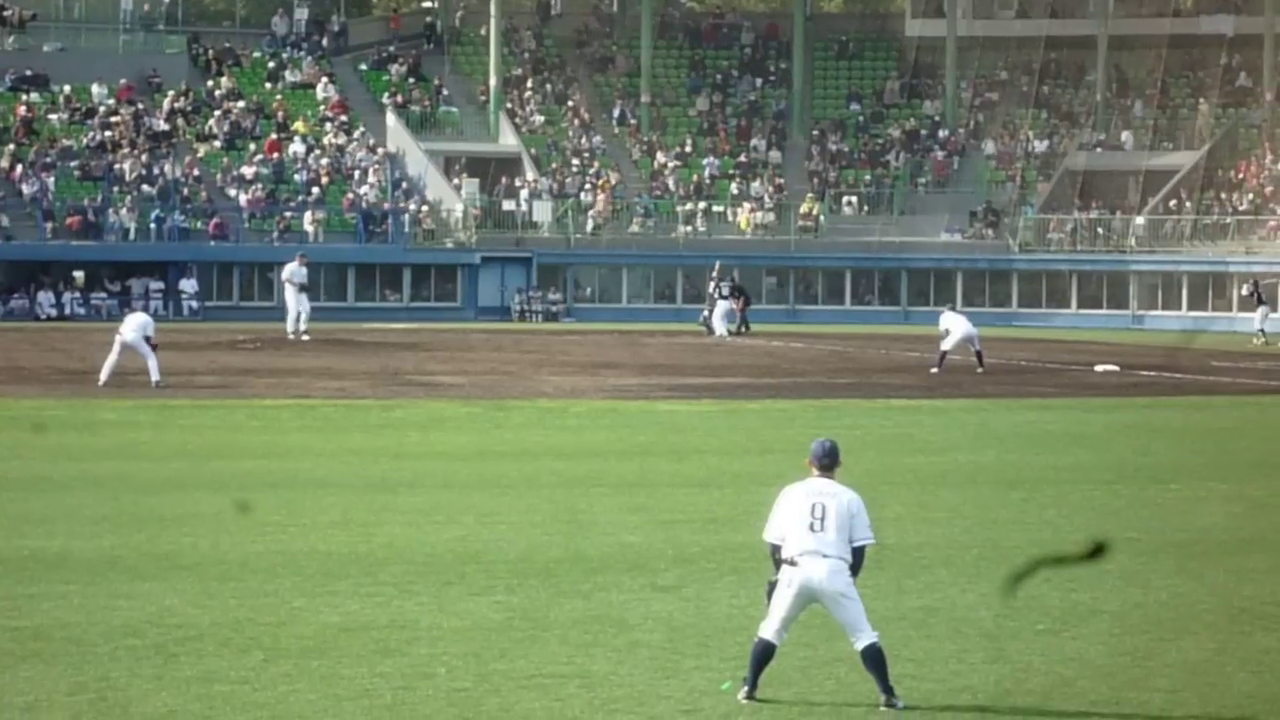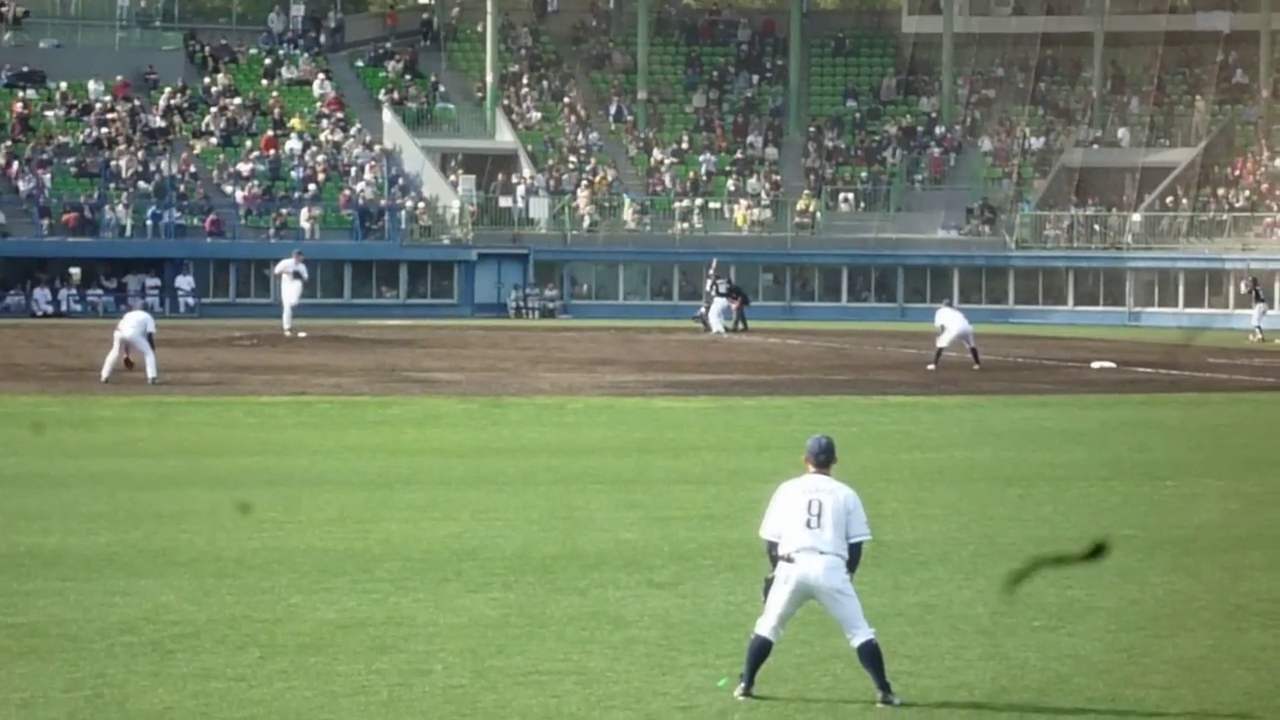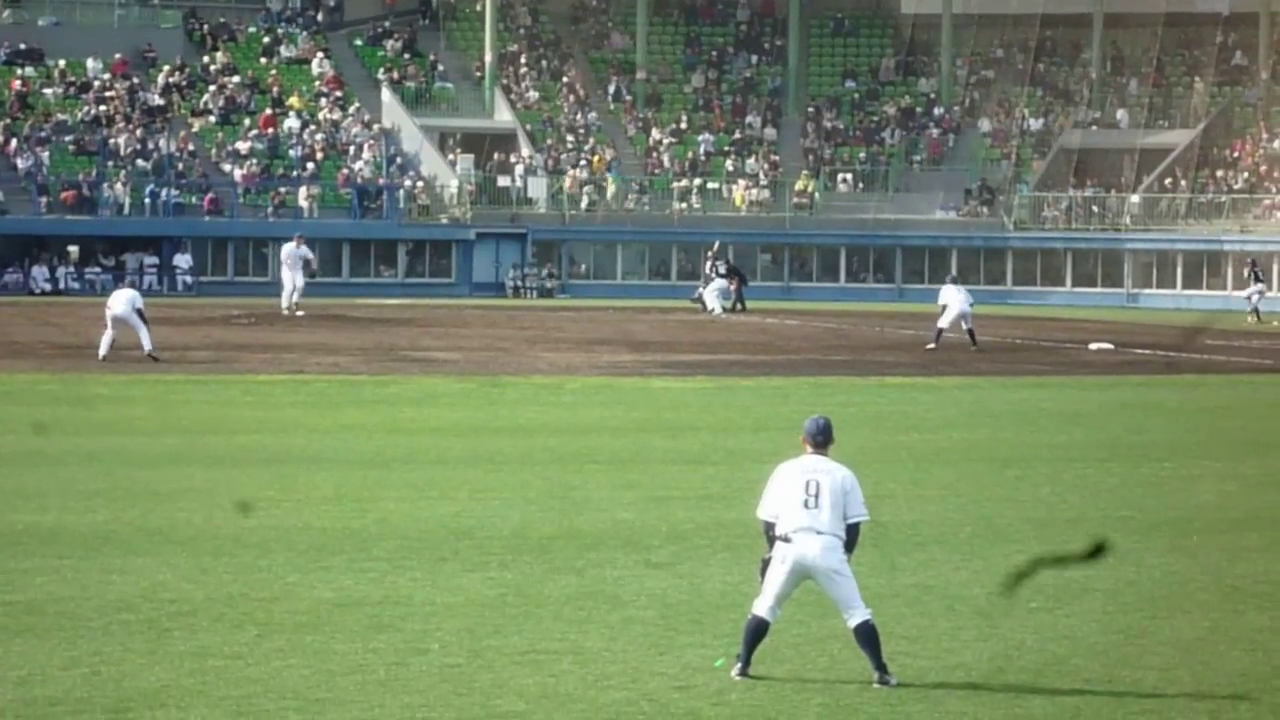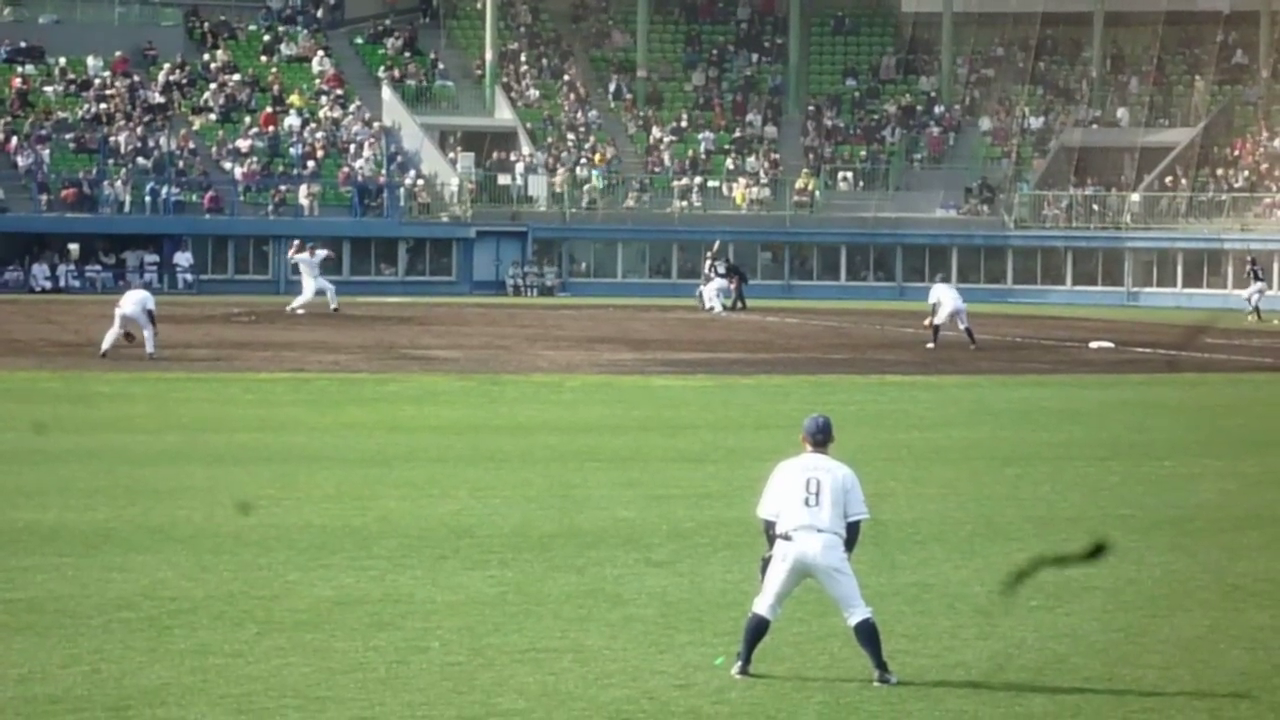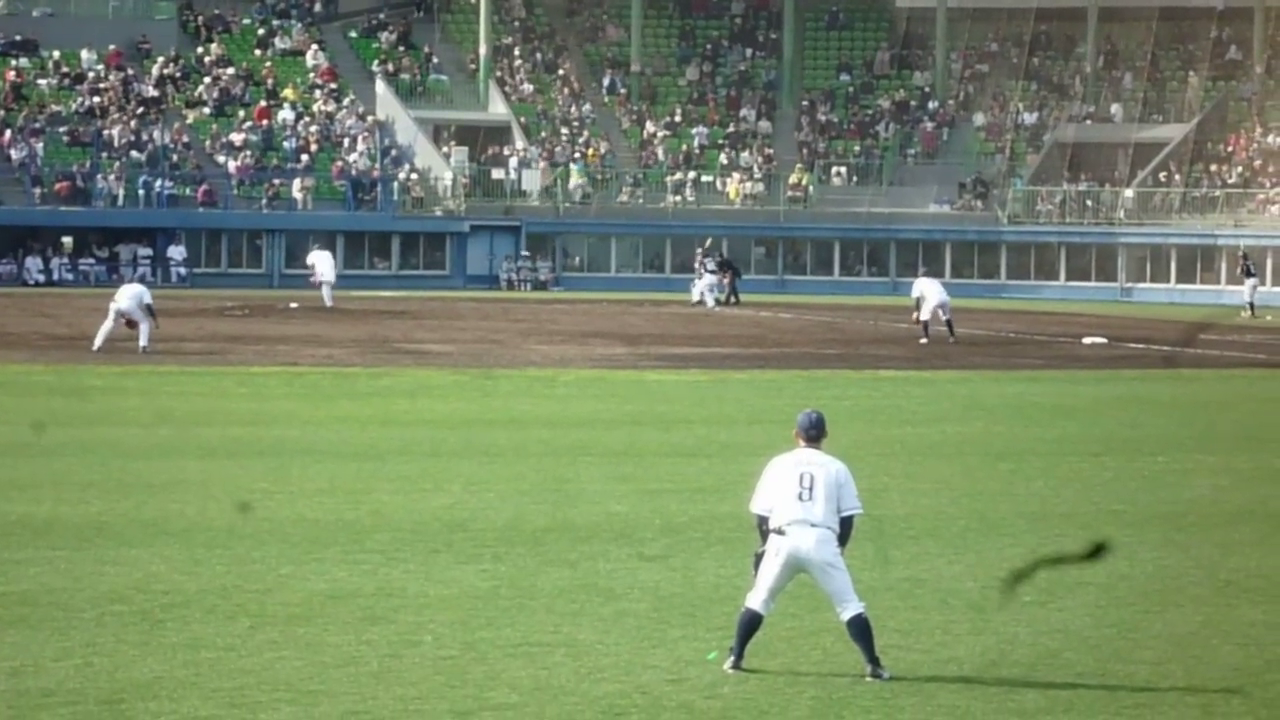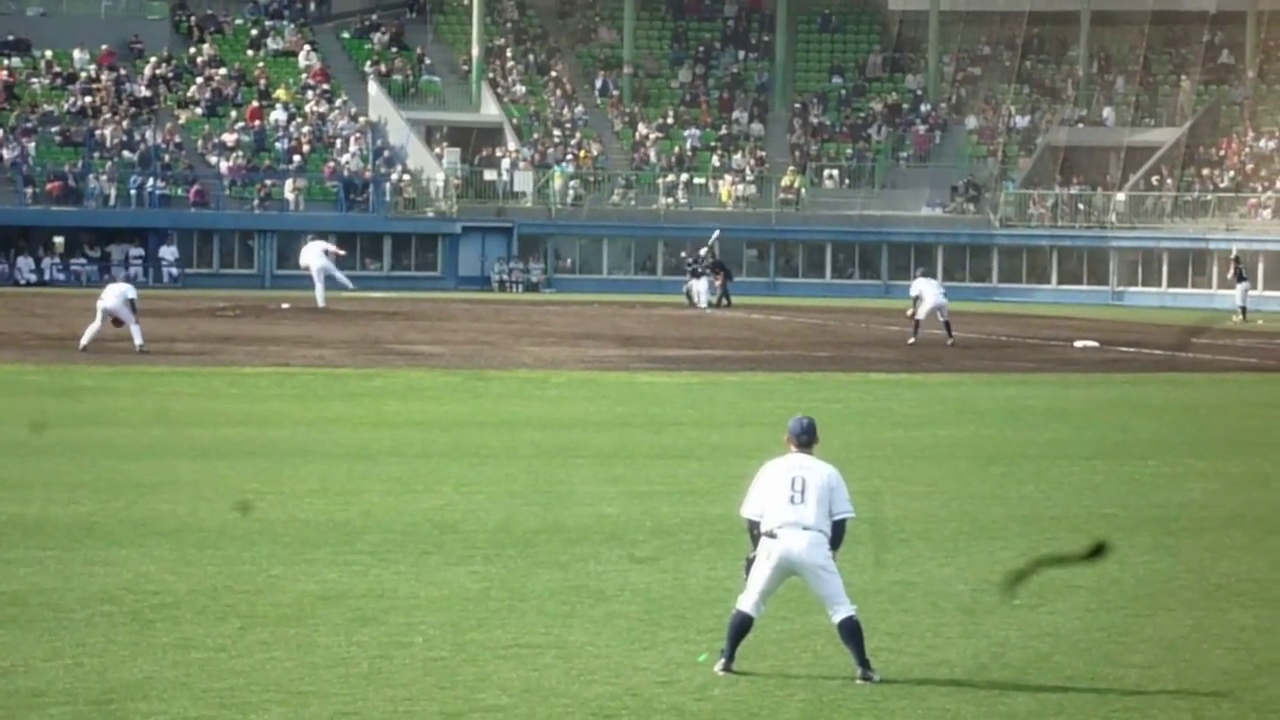
dt=0.4s
person 1, frame 1
left shoulder: (791, 492)
right shoulder: (849, 497)
left elbow: (774, 542)
right elbow: (859, 546)
left wrist: (780, 574)
right wrist: (850, 577)
left hip: (796, 571)
right hip: (834, 572)
left knee: (771, 631)
right knee: (863, 635)
left ankle: (748, 688)
right ankle: (887, 695)
person 1, frame 2
left shoulder: (787, 489)
right shoulder: (846, 494)
left elbow: (771, 538)
right elbow: (856, 543)
left wrist: (776, 571)
right wrist: (847, 574)
left hip: (792, 567)
right hip: (830, 569)
left knee: (767, 627)
right knee: (860, 632)
left ankle: (745, 684)
right ankle: (884, 691)
person 1, frame 3
left shoulder: (785, 470)
right shoulder: (843, 474)
left elbow: (768, 519)
right elbow: (853, 523)
left wrist: (774, 551)
right wrist: (845, 554)
left hip: (790, 548)
right hip: (828, 550)
left knee: (765, 607)
right knee: (856, 612)
left ankle: (742, 664)
right ankle: (880, 671)
person 1, frame 4
left shoulder: (785, 468)
right shoulder: (843, 472)
left elbow: (768, 518)
right elbow: (854, 522)
left wrist: (773, 550)
right wrist: (845, 552)
left hip: (790, 546)
right hip: (828, 547)
left knee: (765, 605)
right knee: (856, 610)
left ankle: (742, 663)
right ankle: (880, 670)
person 1, frame 5
left shoulder: (778, 464)
right shoulder: (836, 467)
left elbow: (761, 514)
right elbow: (847, 516)
left wrist: (767, 545)
right wrist: (839, 547)
left hip: (784, 541)
right hip: (822, 542)
left knee: (759, 600)
right knee: (849, 605)
left ankle: (735, 658)
right ankle: (873, 665)
person 1, frame 6
left shoulder: (770, 468)
right shoulder: (828, 472)
left elbow: (752, 518)
right elbow: (840, 520)
left wrist: (758, 548)
right wrist: (831, 551)
left hip: (775, 543)
right hip: (813, 544)
left knee: (749, 603)
right knee: (841, 607)
left ankle: (726, 660)
right ankle: (863, 667)
